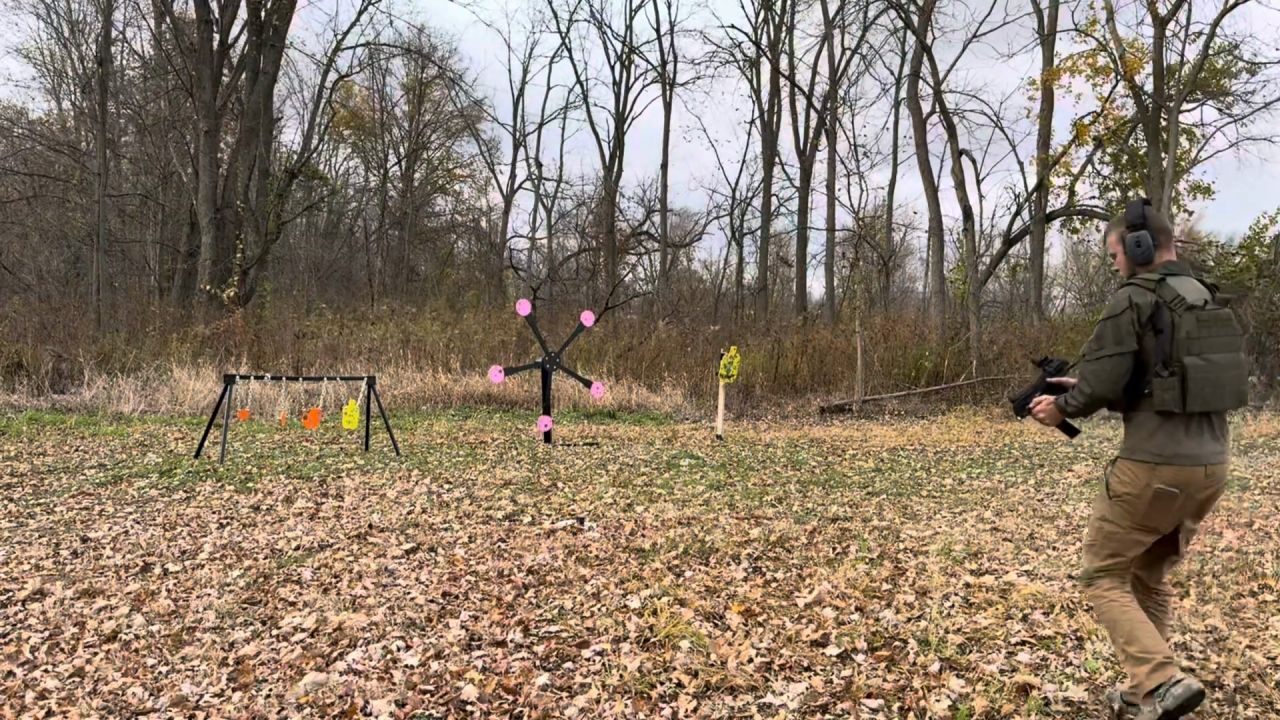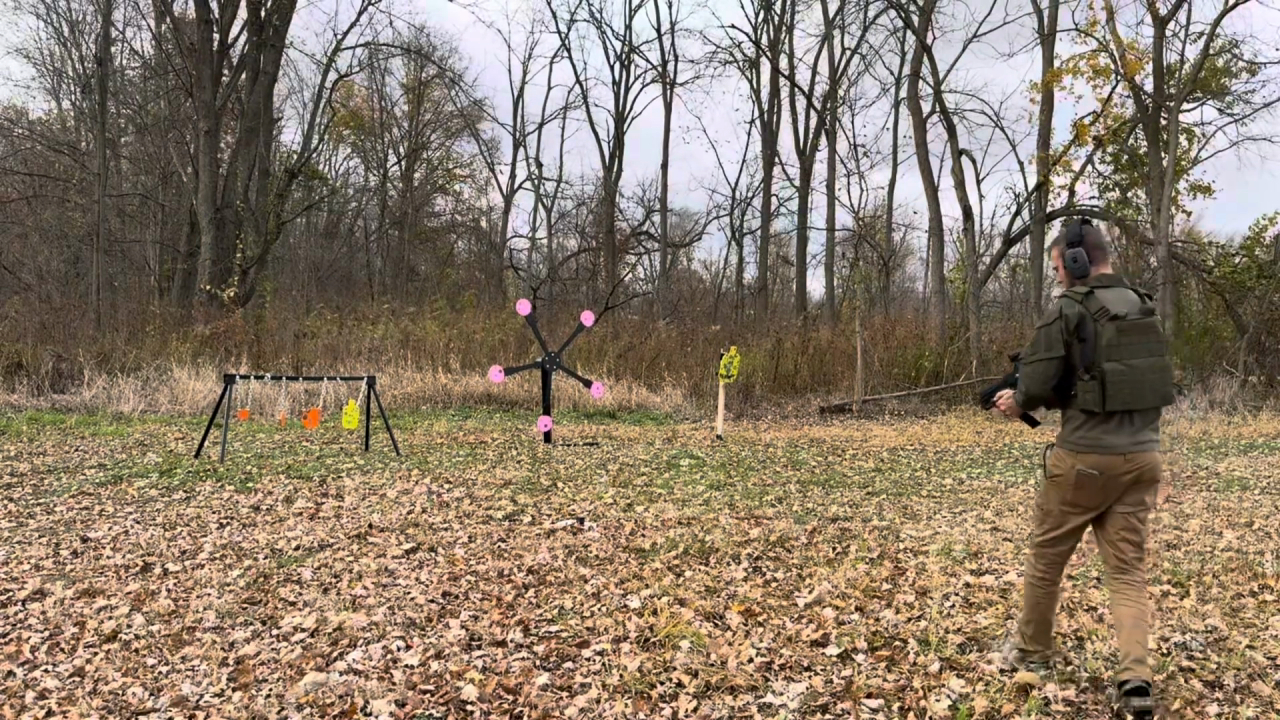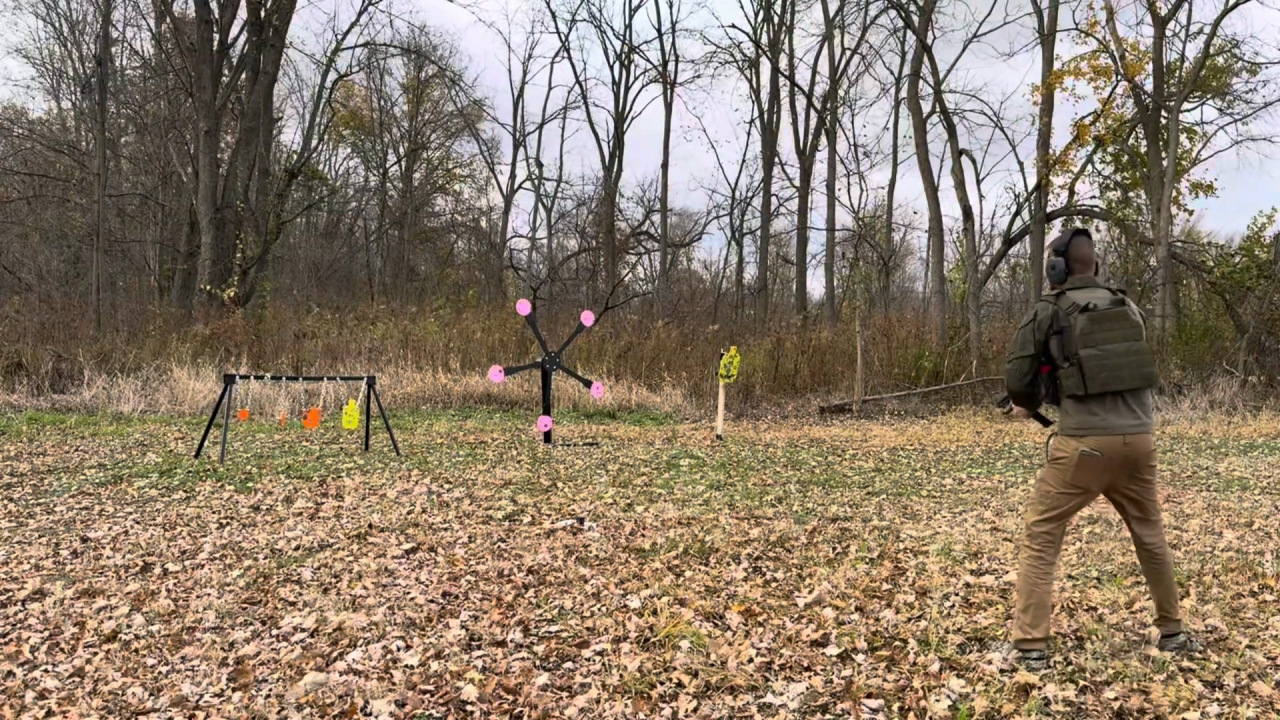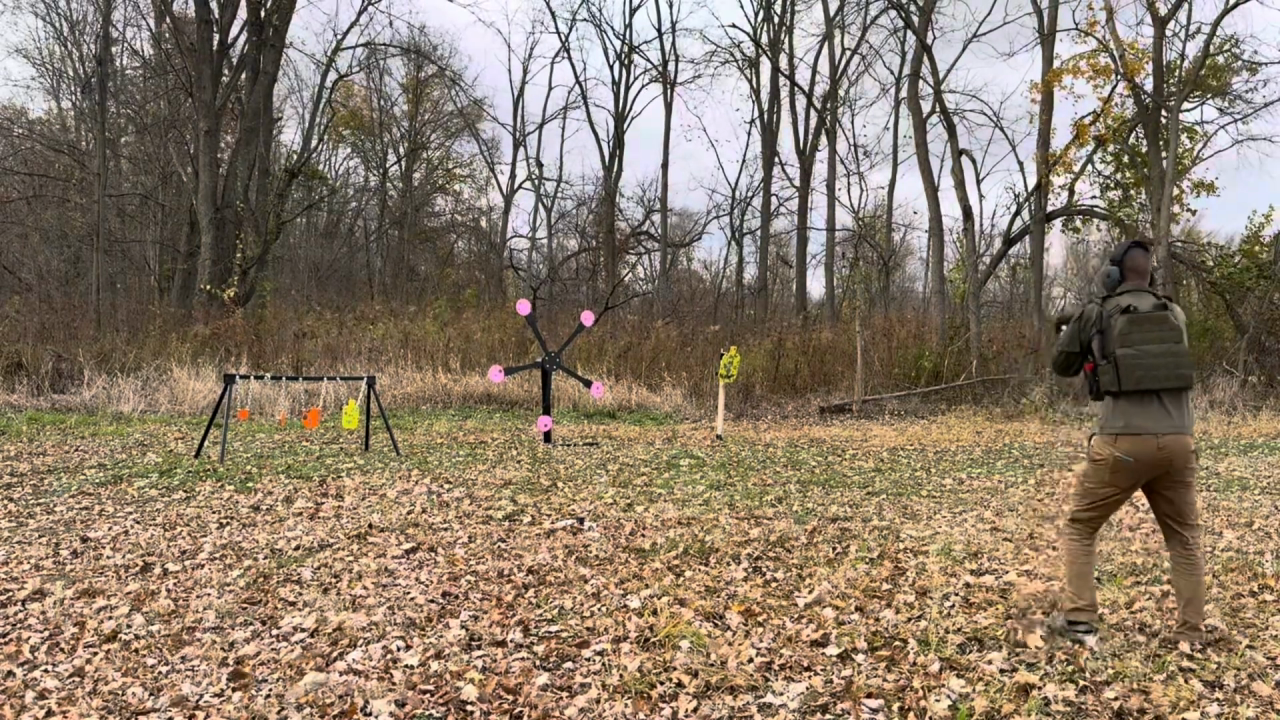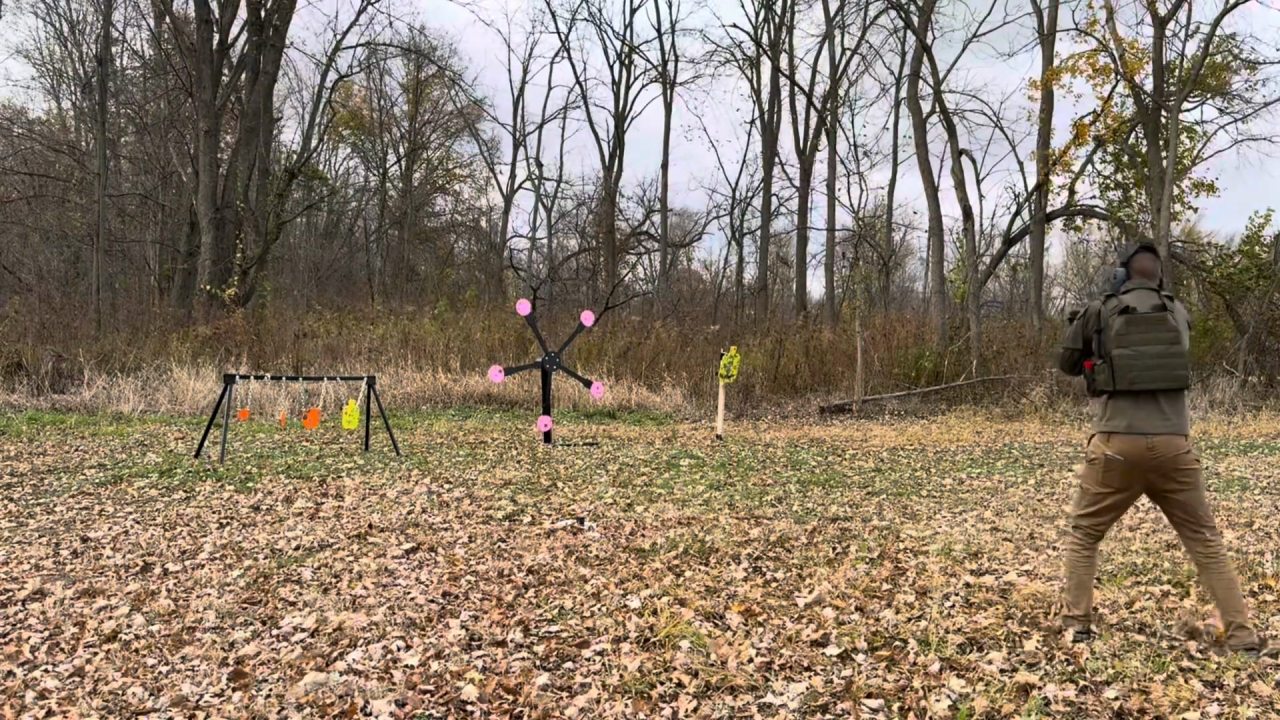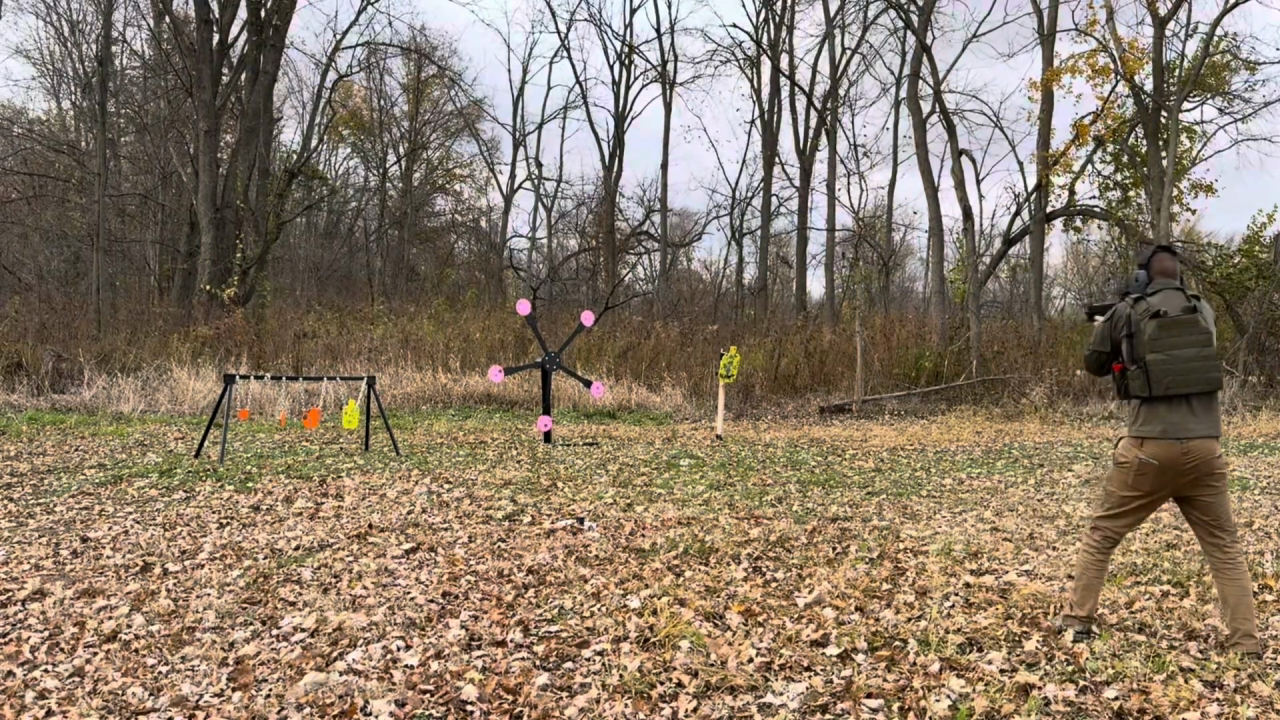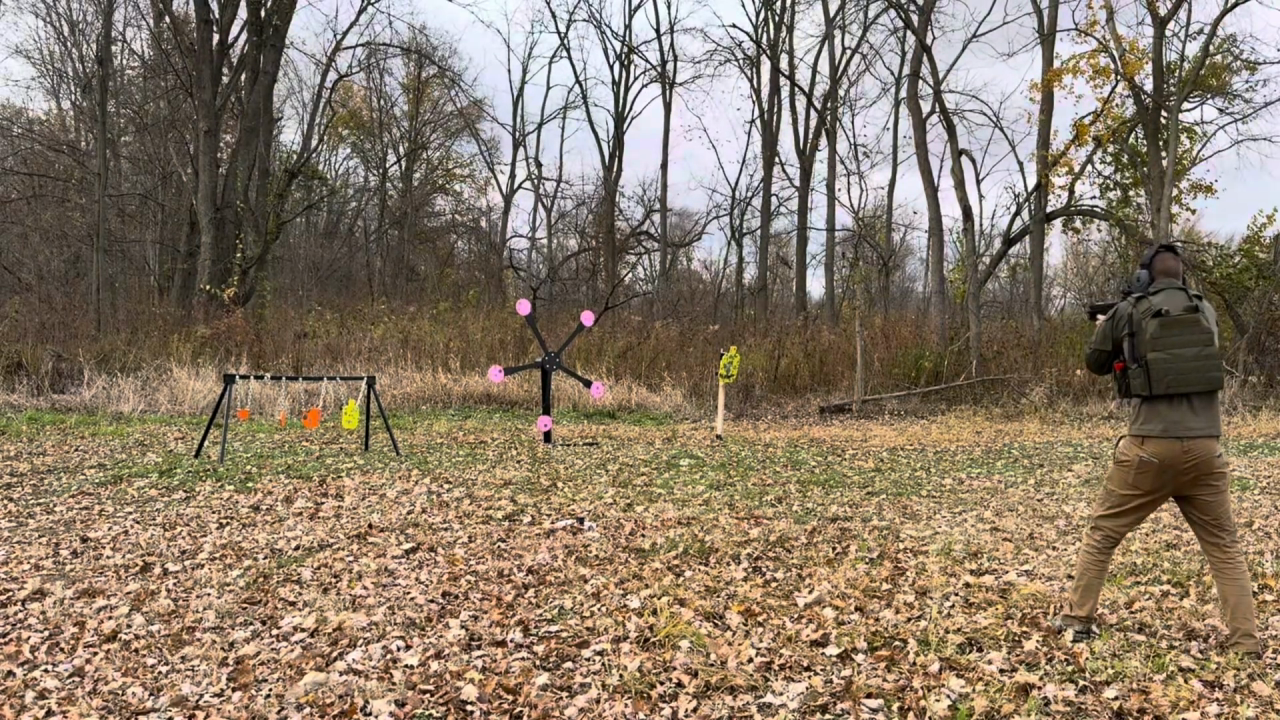
dt=0.4s
person 1, frame 1
left shoulder: (1132, 300)
right shoulder: (1206, 300)
left elbow: (1102, 384)
left wrist: (1063, 406)
right wrist: (1082, 387)
left hip: (1153, 469)
right hip: (1209, 468)
left knee: (1102, 577)
right knee: (1149, 581)
person 1, frame 2
left shoulder: (1067, 310)
right shoulder: (1146, 310)
left elbow: (1037, 383)
left wrist: (1018, 402)
right wrist: (1067, 390)
left hip: (1084, 459)
right hip: (1143, 459)
left knee: (1046, 555)
right knee: (1129, 570)
left ankle: (1030, 649)
right ankle: (1134, 679)
person 1, frame 3
left shoulder: (1047, 313)
right shoulder: (1129, 309)
left elbow: (1017, 382)
left wrist: (1026, 405)
left hip: (1084, 444)
right hip: (1137, 441)
left knee: (1039, 540)
right knee: (1149, 536)
left ankle: (1031, 645)
right ankle: (1172, 629)
person 1, frame 4
left shoulder: (1094, 314)
right shoulder: (1175, 314)
left elbow: (1062, 366)
left wrist: (1069, 334)
left hip: (1121, 443)
right hip: (1176, 442)
left knee: (1080, 528)
right knee: (1185, 538)
left ankle: (1078, 619)
right ankle: (1189, 632)
person 1, frame 5
left shoulder: (1097, 312)
right shoulder: (1179, 312)
left elbow: (1069, 364)
left hip: (1117, 444)
right hip: (1173, 445)
left knee: (1084, 533)
right knee: (1205, 538)
left ankle: (1076, 622)
right ankle: (1241, 635)
person 1, frame 6
left shoulder: (1125, 314)
right shoulder: (1204, 312)
left elbow: (1094, 364)
left wrist: (1104, 326)
left hip: (1148, 448)
right hip: (1204, 448)
left knee: (1101, 534)
right knee: (1224, 545)
left ankle: (1077, 620)
right ankle: (1246, 643)
person 1, frame 7
left shoulder: (1127, 313)
right shoulder: (1206, 311)
left elbow: (1096, 363)
left wrist: (1105, 325)
left hip: (1149, 447)
right hip: (1204, 447)
left knee: (1102, 533)
right knee: (1224, 545)
left ankle: (1078, 619)
right ankle: (1246, 641)
